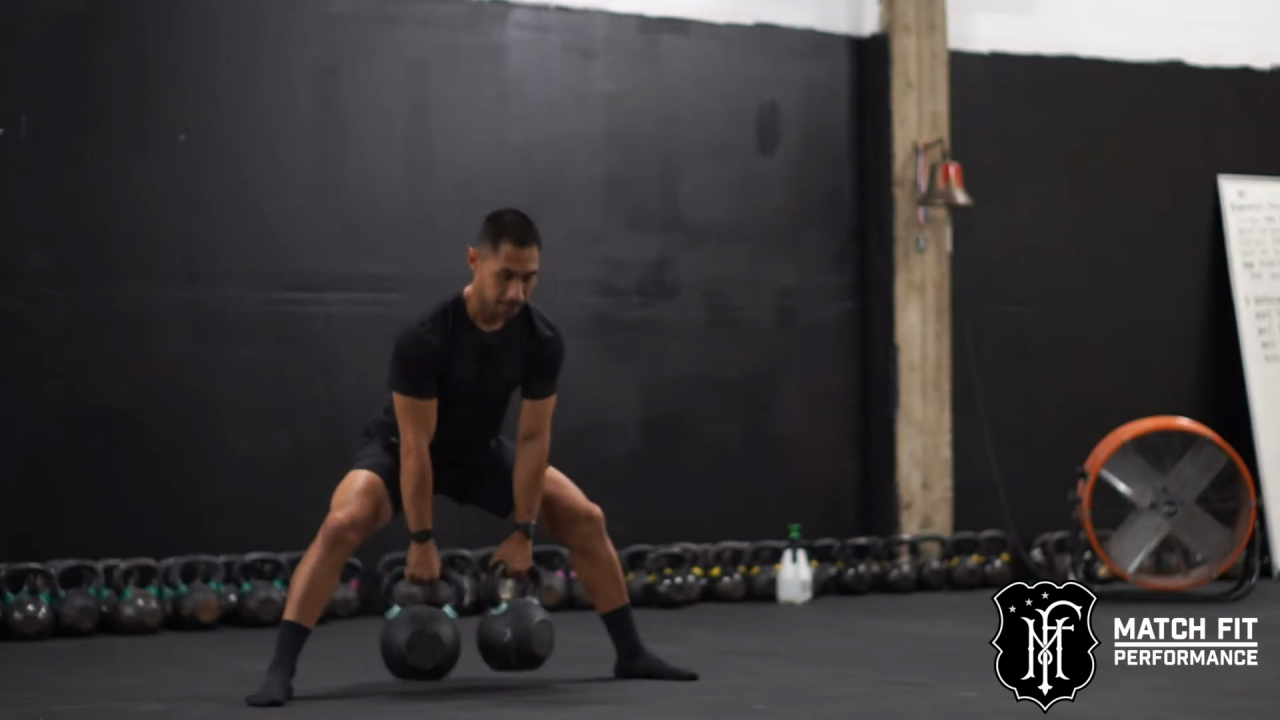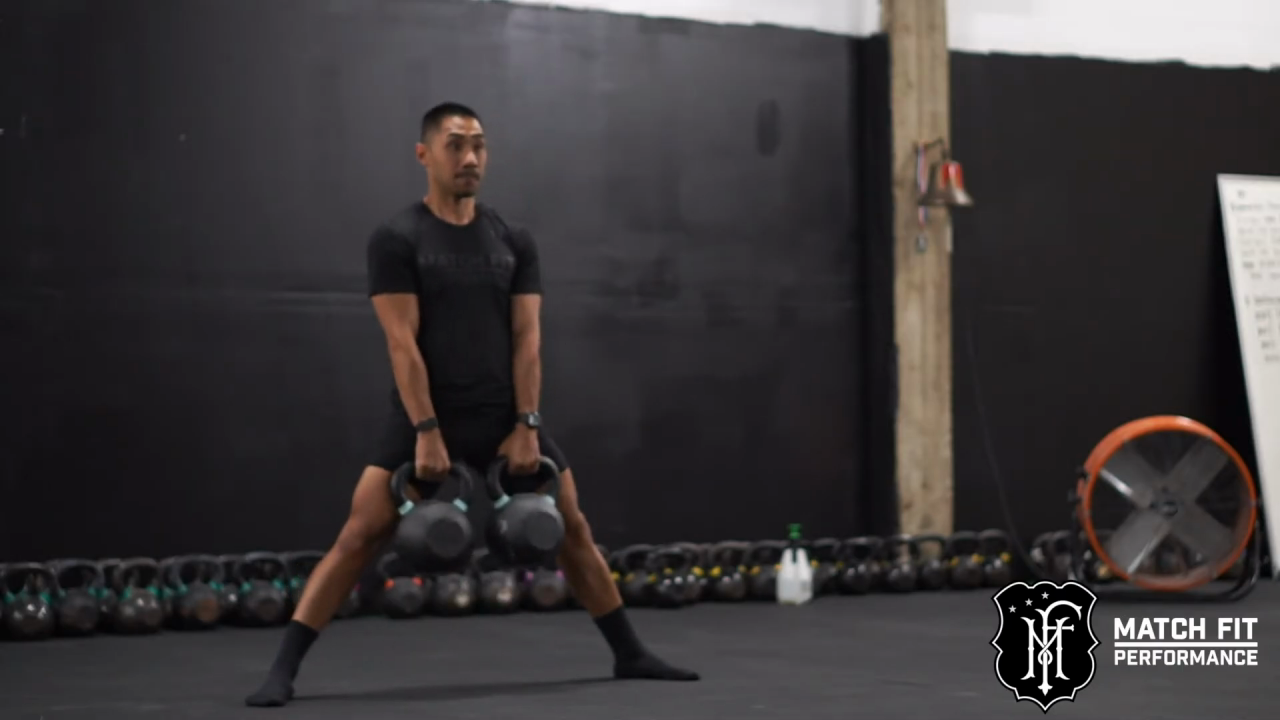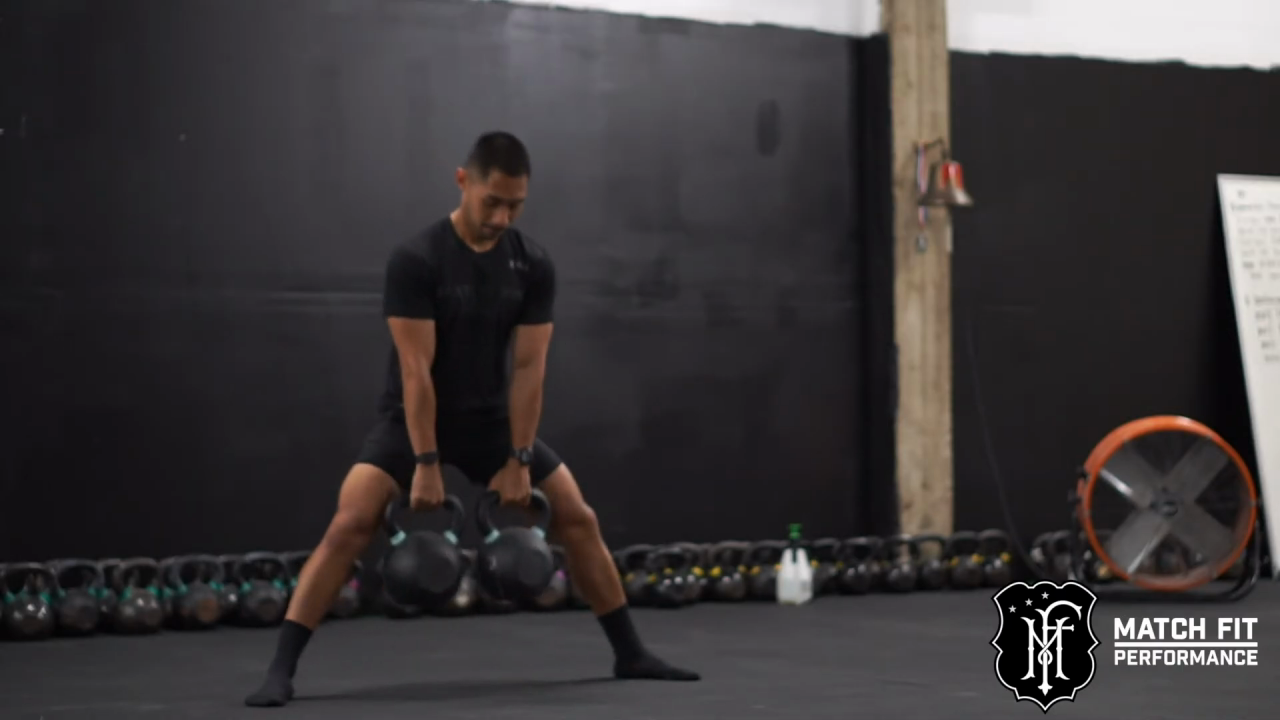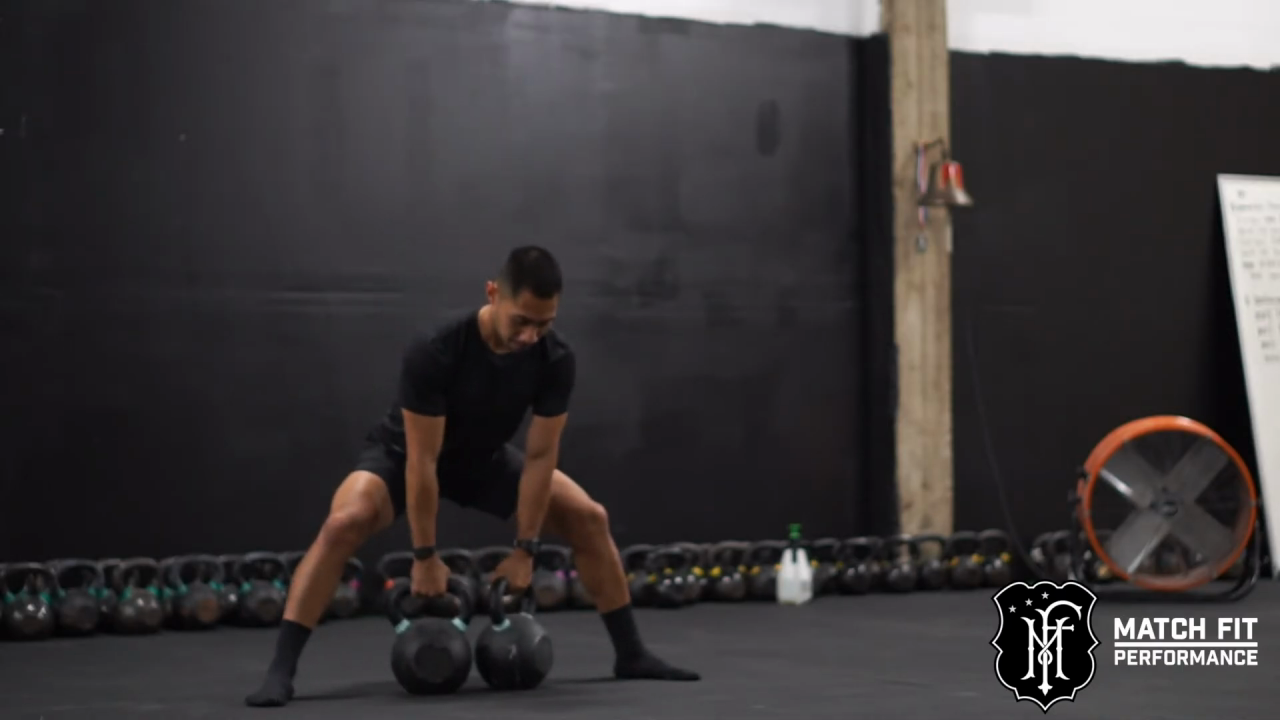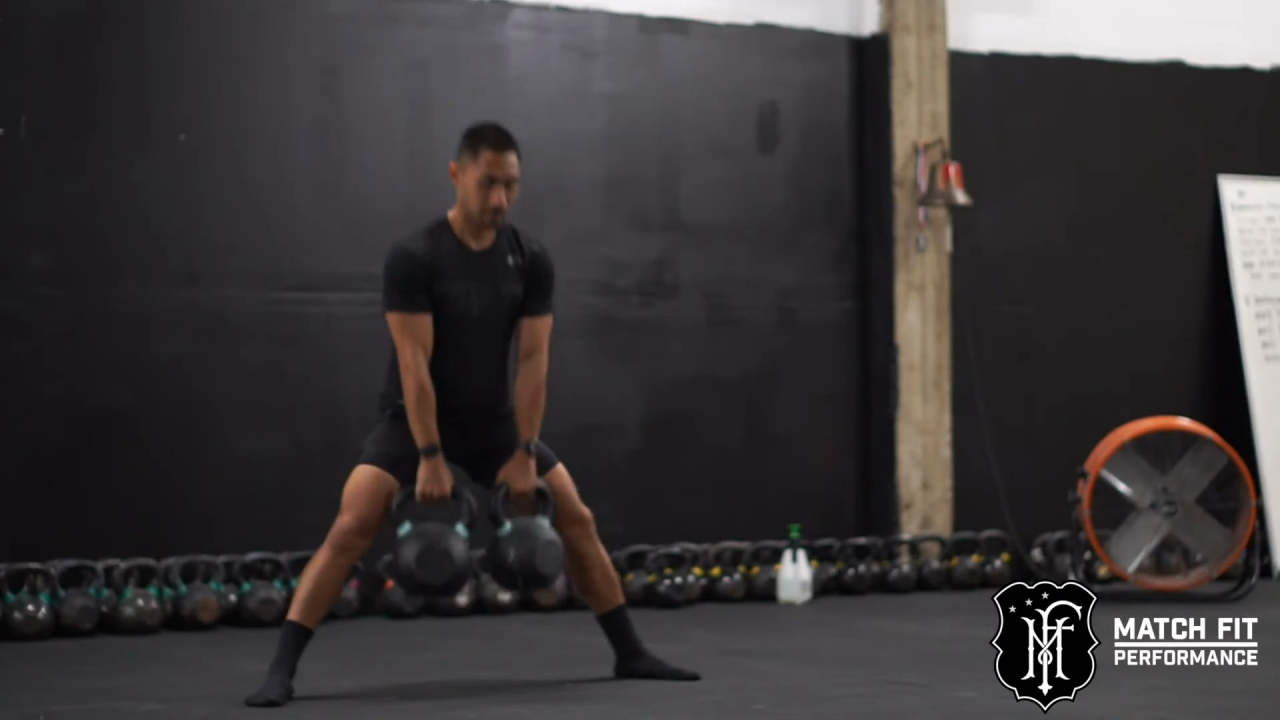
dt=1s
person 1, frame 1
left shoulder: (542, 340)
right shoulder: (423, 338)
left elbow: (533, 439)
right elbow: (416, 446)
left wrist: (522, 535)
right wrist: (422, 543)
left hip: (479, 451)
right hip: (399, 449)
left knee: (586, 521)
right knee: (341, 527)
left ankle: (631, 654)
right ankle: (280, 671)
person 1, frame 2
left shoulder: (514, 242)
right shoulder: (396, 240)
left elbow: (526, 340)
right elbow: (403, 343)
left wrist: (526, 426)
right wrist: (427, 433)
left hip: (504, 419)
right hip: (426, 419)
left knee: (573, 530)
right knee: (359, 538)
left ankle: (630, 654)
right ankle: (282, 670)
person 1, frame 3
left shoulder: (534, 266)
right shoulder: (416, 260)
left elbow: (528, 367)
right elbow: (416, 370)
left wrist: (519, 461)
right wrist: (426, 464)
left hip: (492, 421)
right hip: (413, 420)
left knee: (579, 521)
right knee: (349, 527)
left ankle: (631, 653)
right ankle: (280, 670)
person 1, frame 4
left shoulder: (557, 359)
right shoulder: (434, 353)
left elbow: (541, 457)
right elbow: (422, 462)
left wrist: (524, 551)
right wrist: (426, 558)
left hip: (485, 458)
right hip: (402, 453)
left knee: (590, 518)
right knee: (343, 524)
left ankle: (631, 654)
right ankle: (281, 670)
person 1, frame 5
left shoulder: (531, 258)
right shoulder: (414, 258)
left elbow: (532, 361)
right elbow: (414, 364)
left wrist: (524, 455)
right wrist: (429, 462)
left hip: (493, 422)
right hip: (414, 421)
left knee: (576, 524)
right knee: (350, 531)
left ankle: (631, 654)
right ankle: (280, 670)
